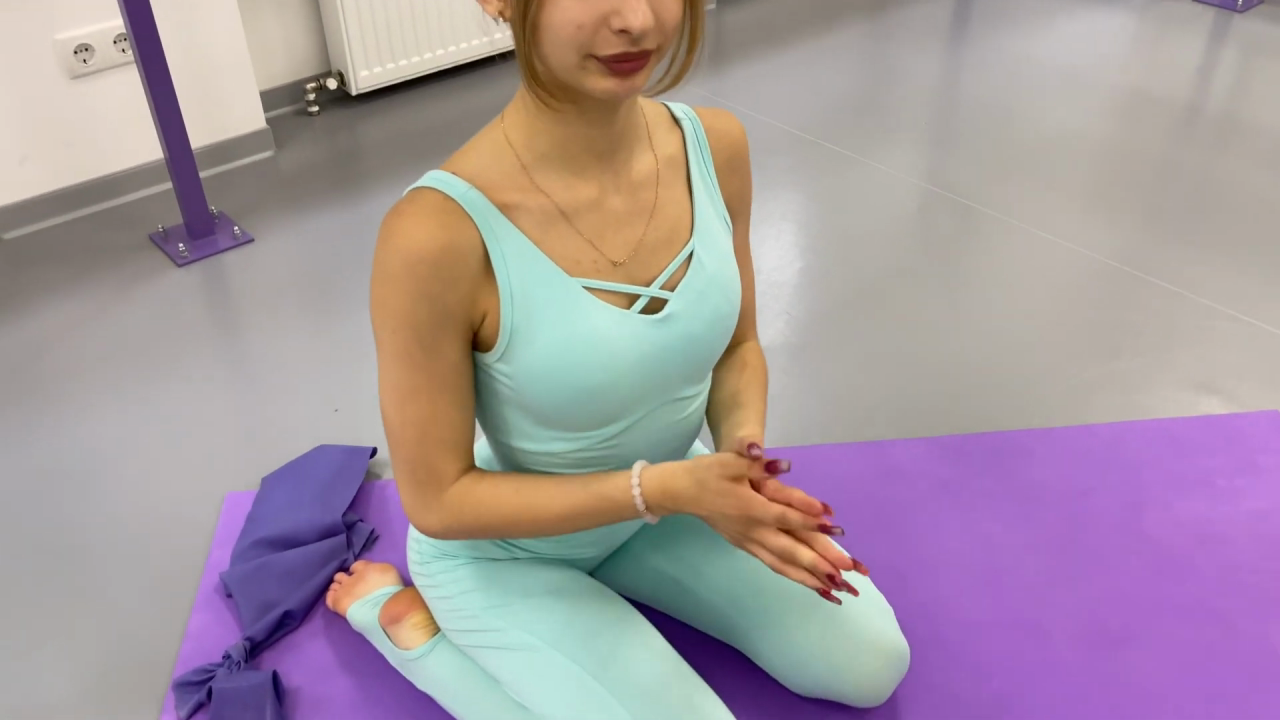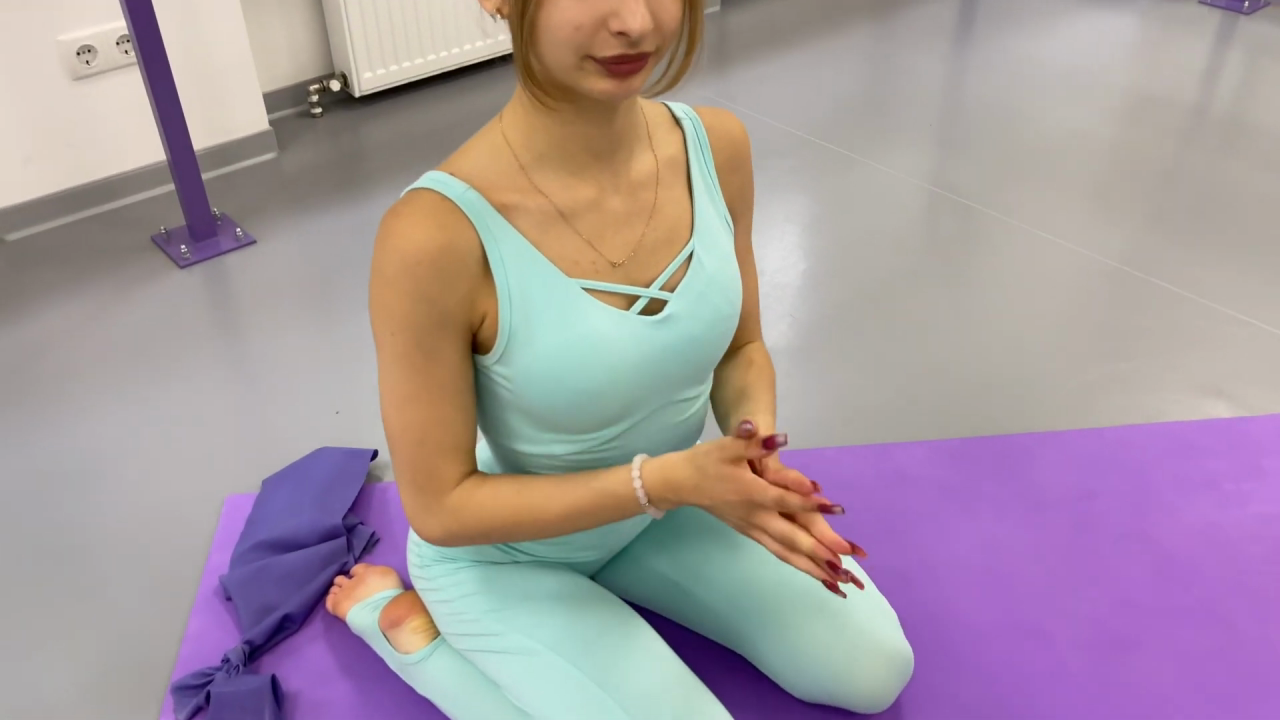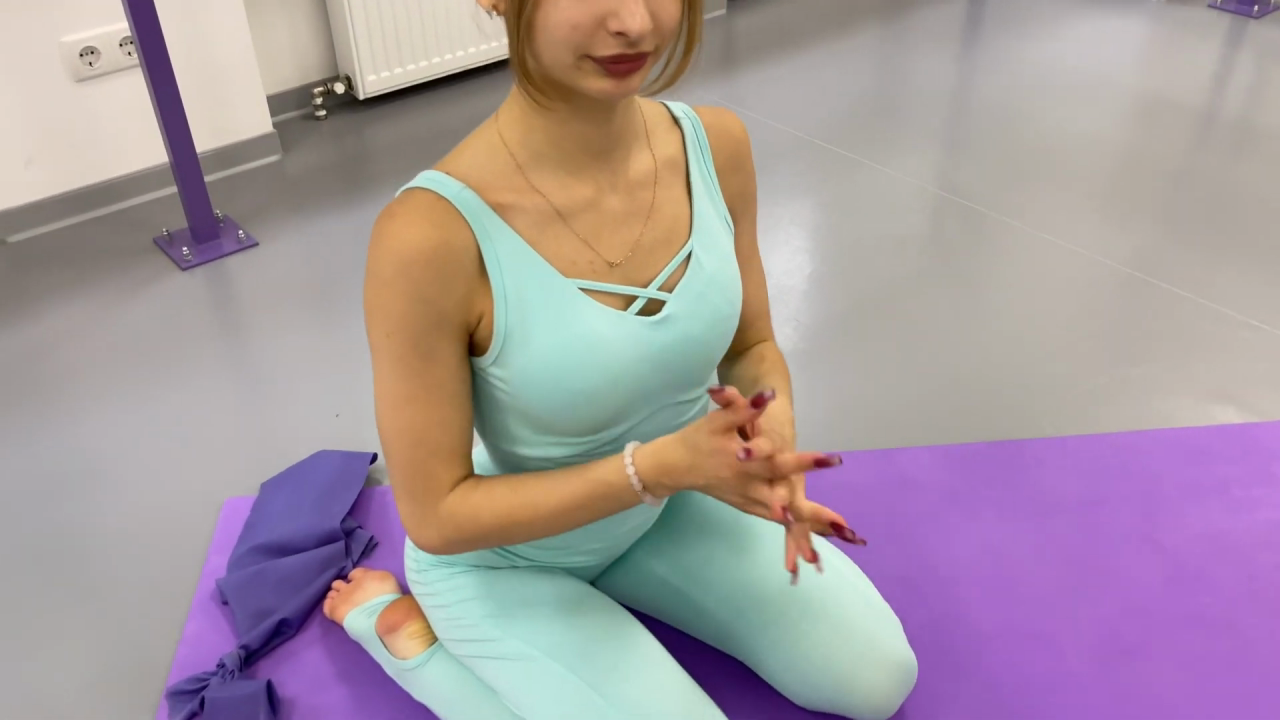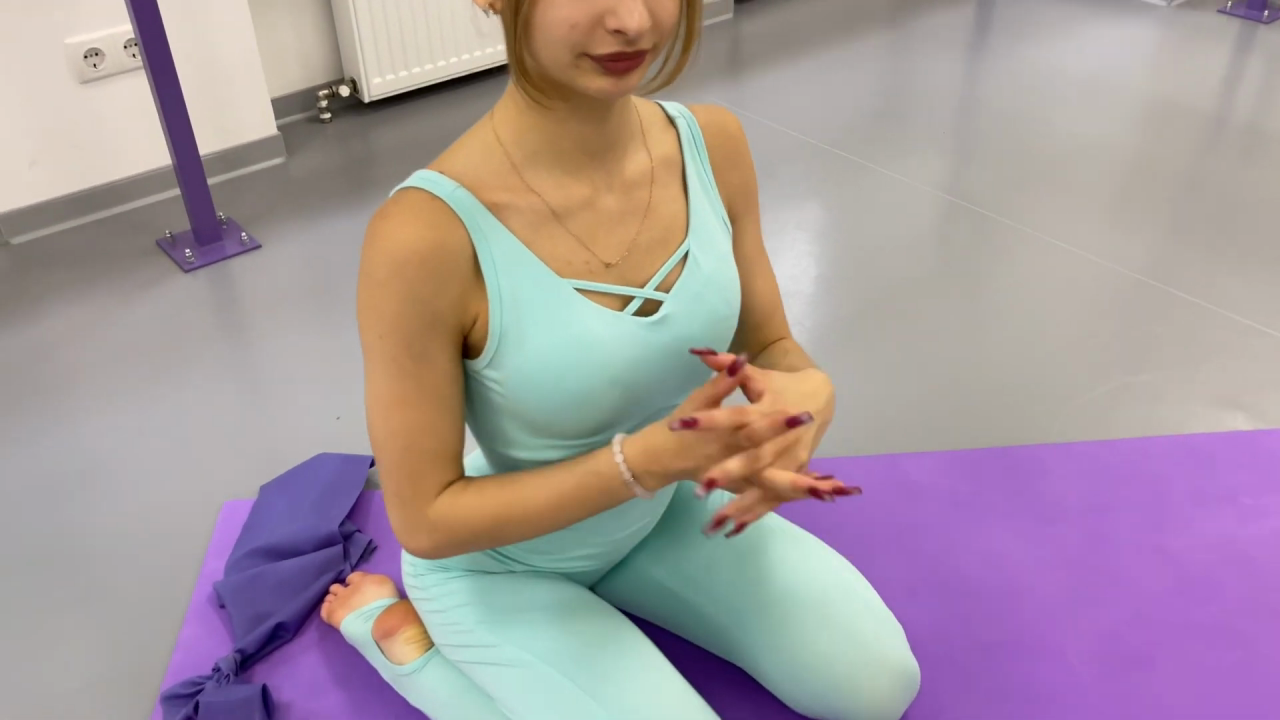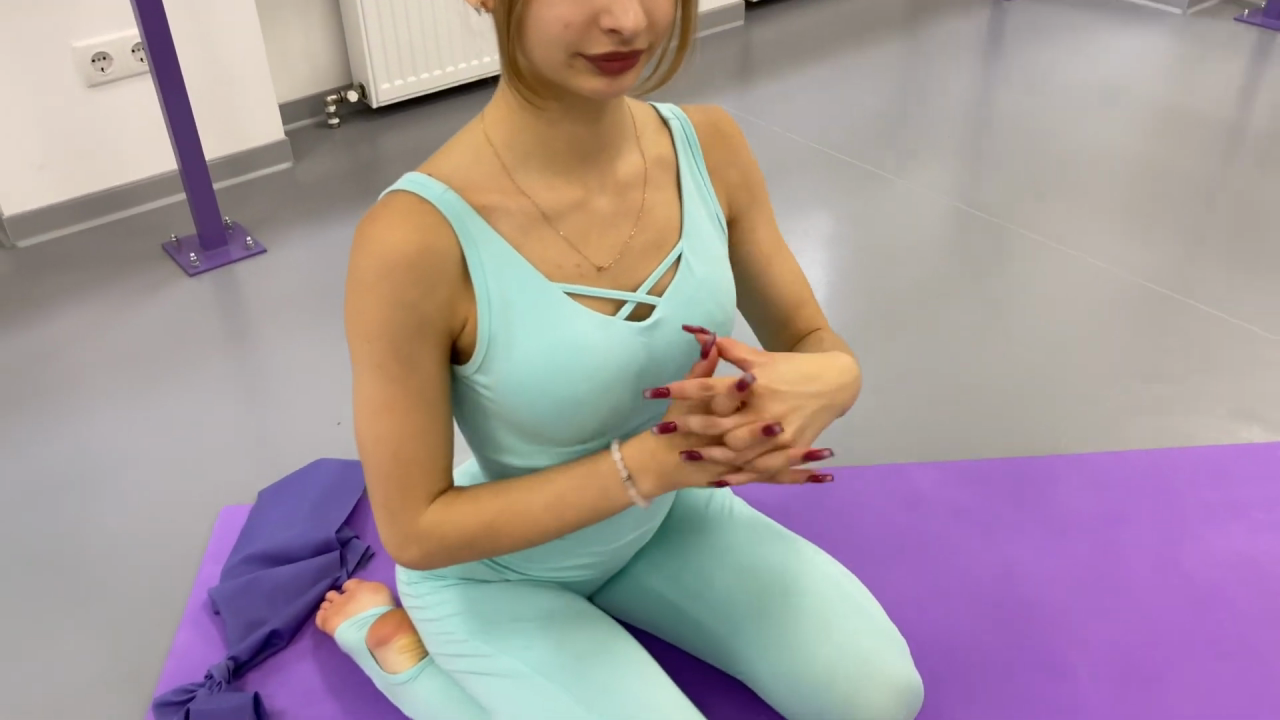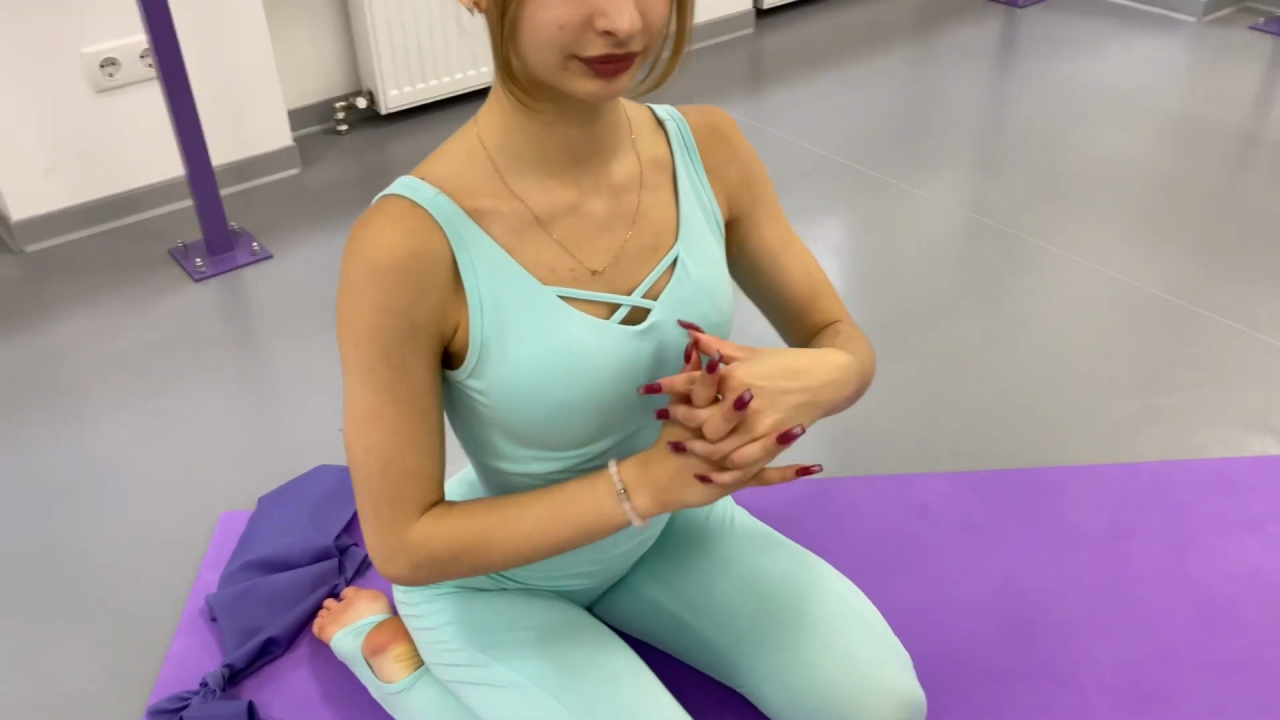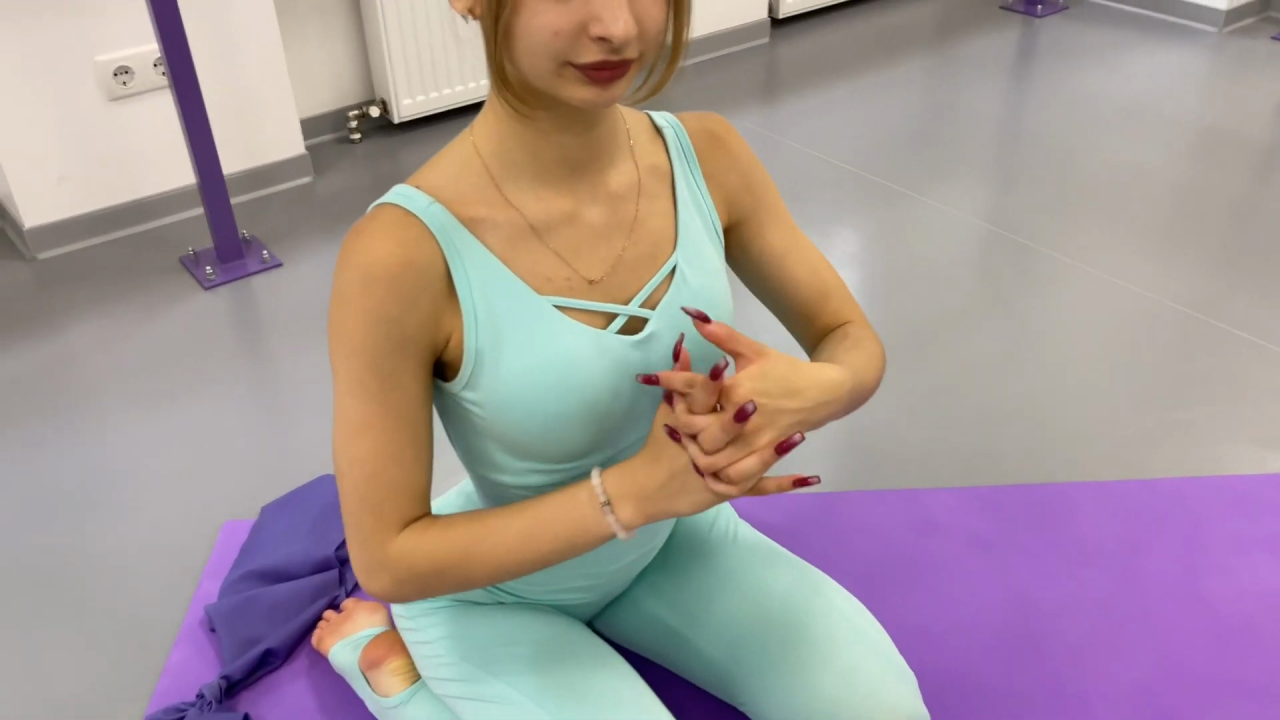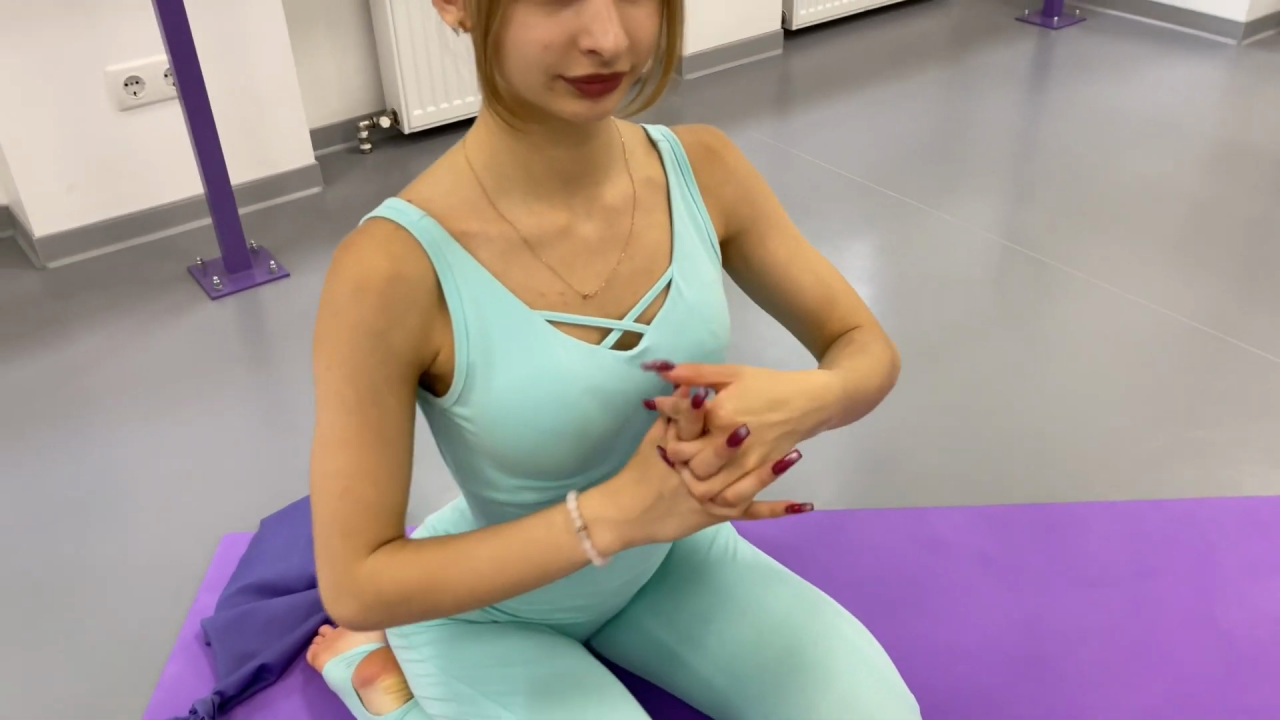
dt=0.1s
person 1, frame 1
left shoulder: (715, 147)
right shoulder: (438, 233)
left elbow: (735, 344)
right elbow: (437, 500)
left wrist: (744, 452)
right wrist: (667, 489)
left hip: (659, 495)
right hip: (507, 549)
person 1, frame 2
left shoulder: (714, 146)
right shoulder: (436, 234)
left elbow: (740, 349)
right elbow: (441, 508)
left wrist: (758, 452)
right wrist: (673, 480)
left hip: (657, 498)
right hip: (506, 553)
person 1, frame 3
left shoulder: (714, 146)
right shoulder: (431, 233)
left elbow: (750, 347)
right elbow: (437, 515)
left wrist: (772, 430)
right wrist: (665, 464)
left hip: (657, 503)
right hip: (504, 557)
person 1, frame 4
left shoulder: (711, 146)
right shoulder: (428, 234)
left elbow: (769, 346)
right elbow: (426, 520)
left wrist: (804, 395)
right wrist: (649, 452)
left hip: (659, 507)
right hip: (501, 563)
person 1, frame 5
left shoulder: (708, 147)
right shoulder: (415, 237)
left elbow: (815, 349)
right elbow: (415, 531)
left wrist: (826, 384)
right wrist: (649, 462)
left hip: (659, 516)
right hip: (496, 571)
person 1, frame 6
left shoulder: (705, 149)
right shoulder: (410, 242)
left elbow: (844, 343)
right elbow: (402, 544)
left wrist: (811, 382)
right wrist: (644, 478)
left hip: (660, 520)
right hip: (496, 581)
person 1, frame 7
left shoulder: (705, 156)
right shoulder: (402, 251)
left elbow: (855, 345)
right elbow: (389, 558)
left wrist: (811, 390)
right wrist: (635, 484)
left hip: (663, 536)
right hip: (495, 594)
person 1, frame 8
left shoulder: (700, 169)
right shoulder: (395, 268)
left elbow: (868, 350)
right elbow: (353, 587)
left wrist: (799, 403)
right wrist: (613, 510)
left hip: (664, 551)
right hip: (492, 613)
